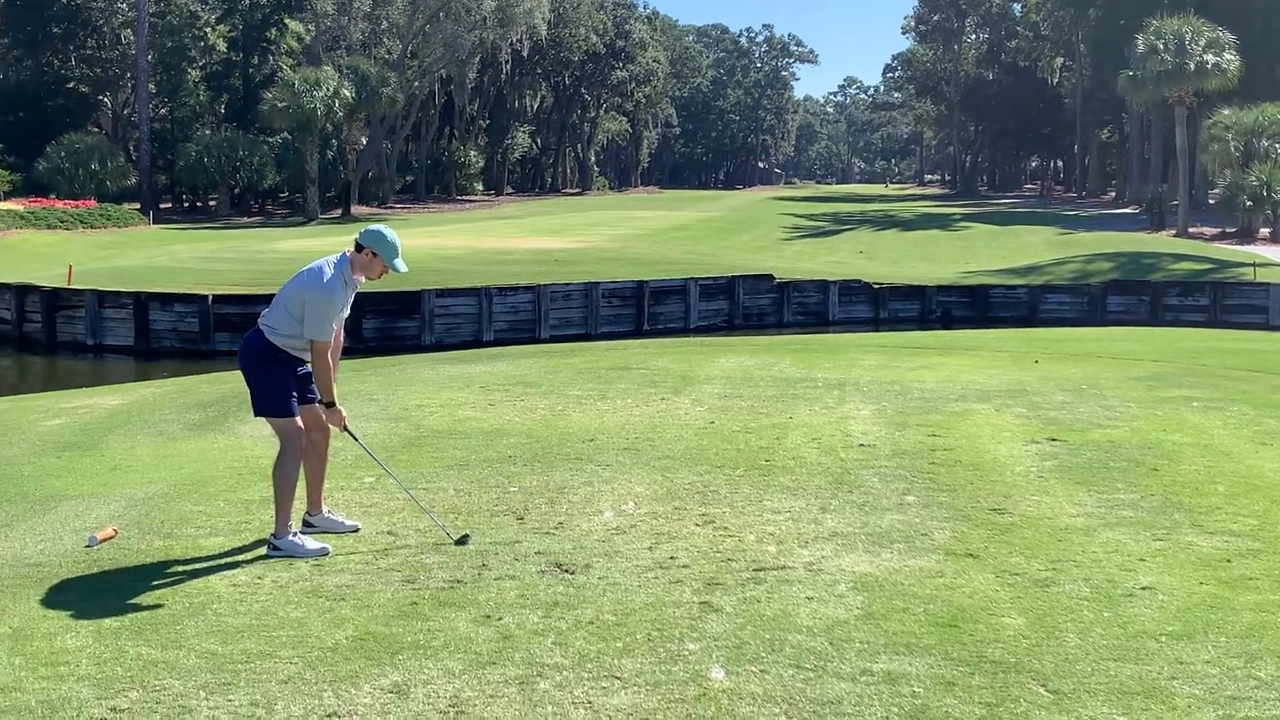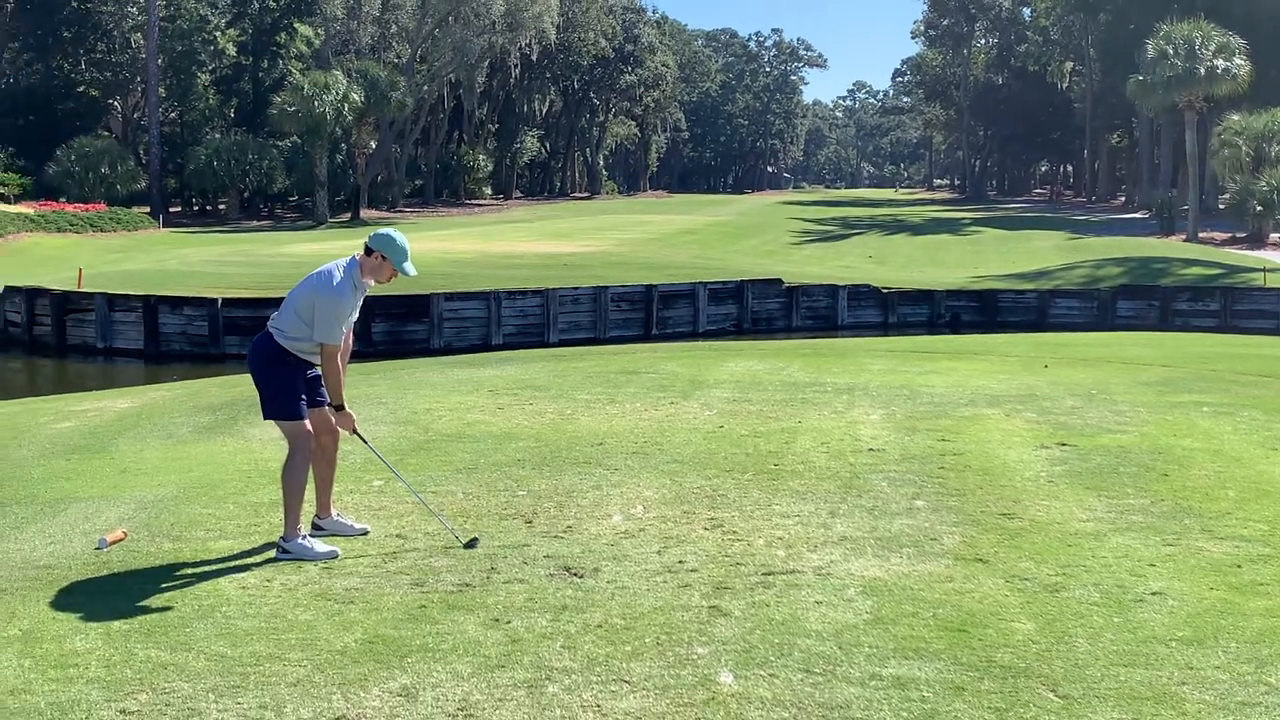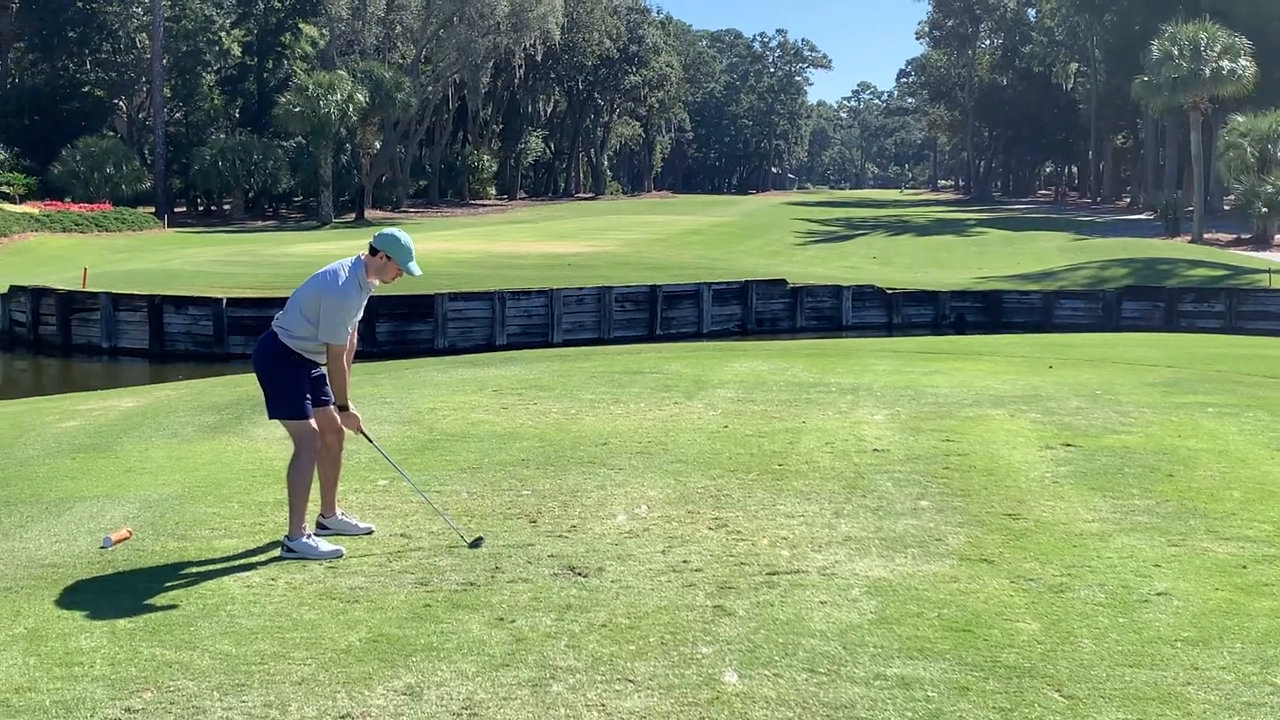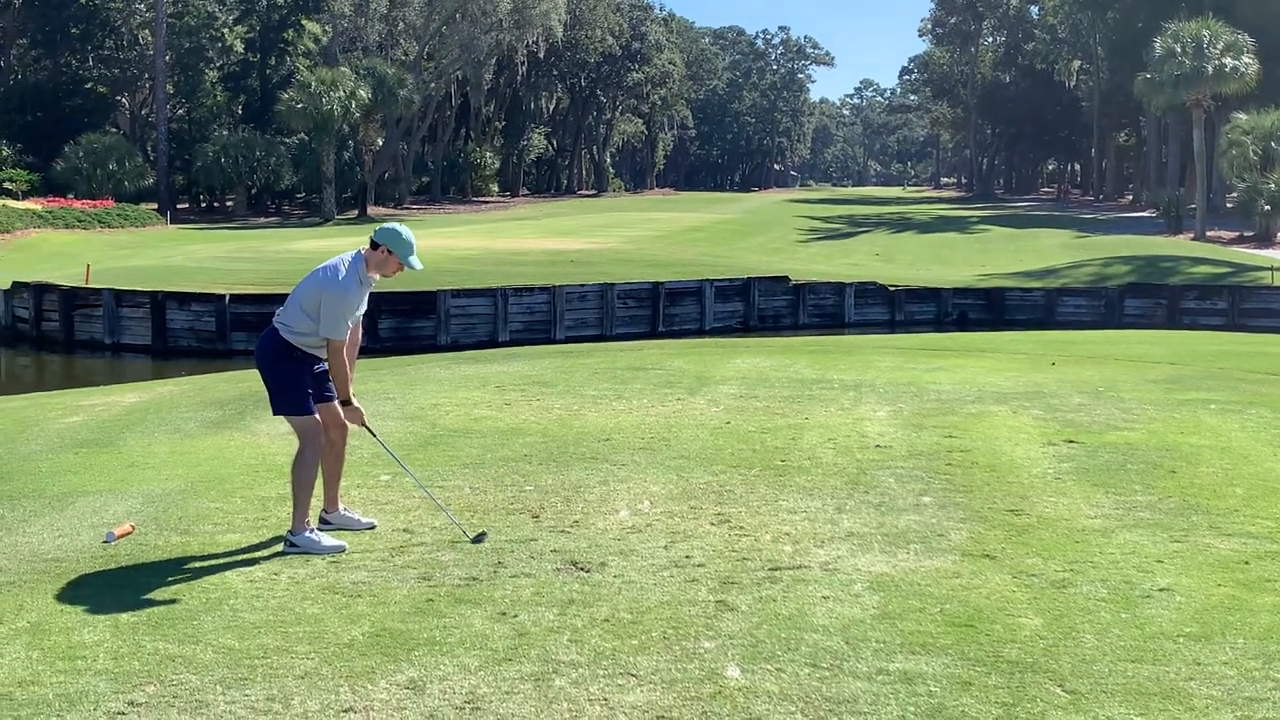
dt=0.2s
person 1, frame 1
left shoulder: (349, 276)
right shoulder: (327, 286)
left elbow: (336, 336)
right elbow: (320, 354)
left wrist: (330, 393)
right wrist: (330, 403)
left hip: (290, 355)
right hip: (265, 355)
left knee: (319, 431)
right knee: (295, 440)
left ankle: (316, 514)
right ankle: (282, 535)
person 1, frame 2
left shoulder: (358, 279)
right shoulder: (337, 290)
left elbow: (345, 339)
right elbow: (330, 357)
left wrist: (338, 398)
right wrist: (340, 406)
left hip: (298, 358)
right hip: (274, 358)
left knee: (328, 434)
right knee: (303, 443)
left ankle: (324, 517)
right ankle: (291, 538)
person 1, frame 3
left shoulder: (362, 278)
right shoulder: (342, 291)
left elbow: (350, 339)
right elbow: (336, 357)
left wrist: (343, 397)
right wrist: (344, 407)
left hip: (303, 357)
right hip: (279, 357)
left knee: (333, 433)
right knee: (309, 442)
left ankle: (329, 516)
right ankle: (296, 537)
person 1, frame 4
left shoulder: (366, 275)
right shoulder: (342, 284)
left elbow: (353, 334)
right elbow: (336, 352)
left wrist: (347, 390)
right wrist: (348, 401)
left hip: (306, 353)
right hip: (281, 352)
left knee: (337, 429)
right knee: (314, 438)
left ankle: (332, 510)
right ankle: (299, 532)
